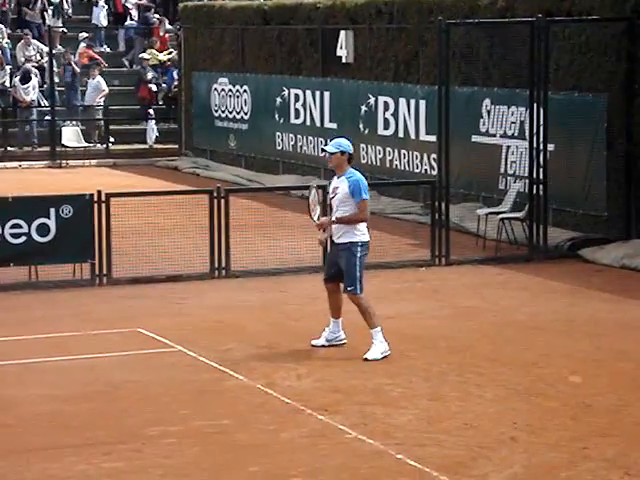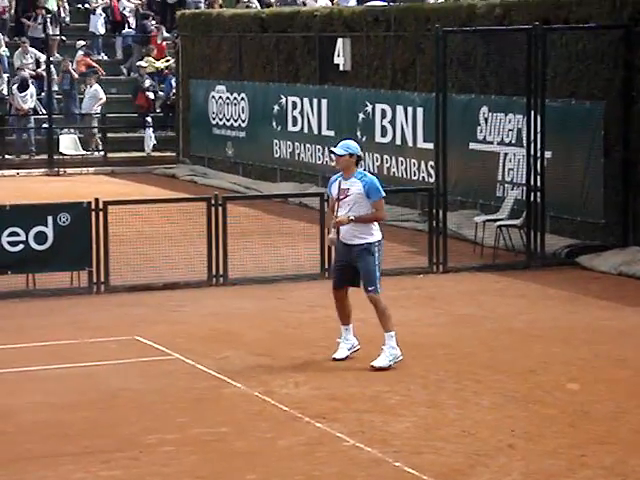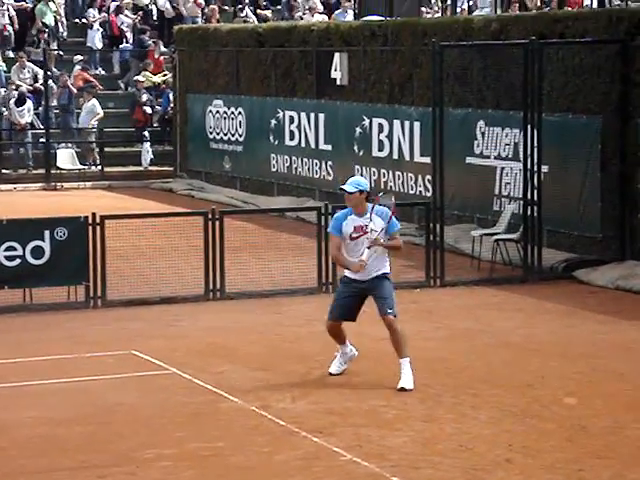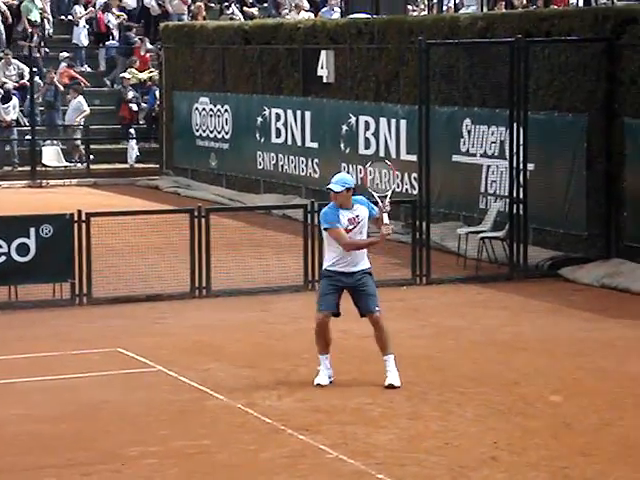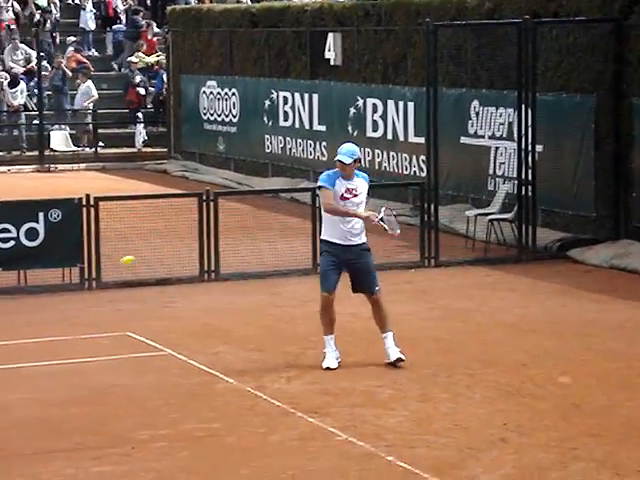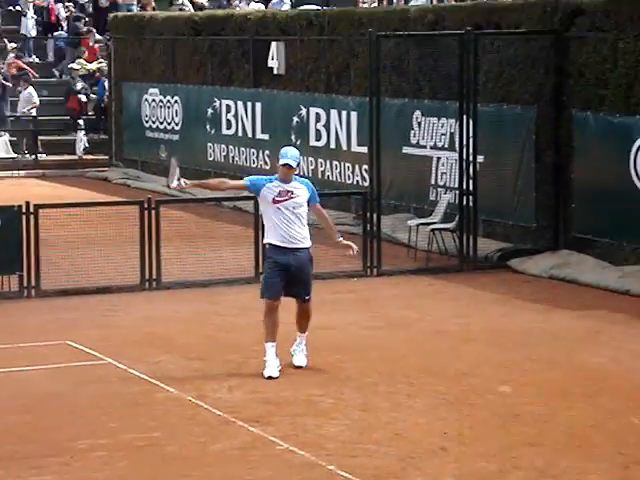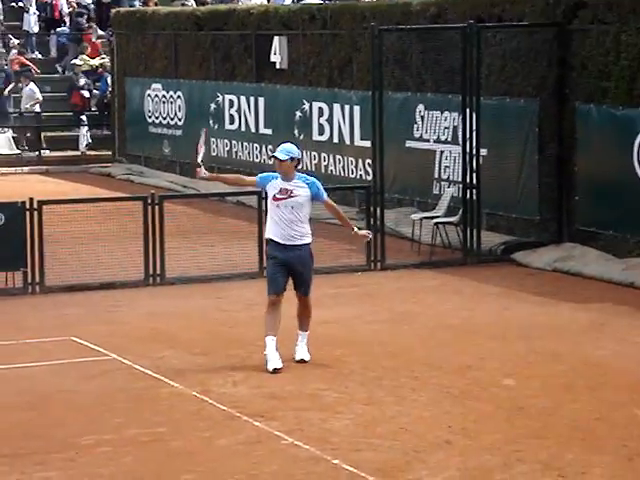
dt=0.2s
person 1, frame 1
left shoulder: (355, 180)
right shoulder: (334, 180)
left elbow: (364, 215)
left wrist: (332, 221)
right wrist: (327, 231)
left hip: (354, 244)
right hip: (338, 242)
left knee: (354, 294)
right knee: (330, 285)
left ankle: (379, 342)
right ankle: (335, 332)
person 1, frame 2
left shoulder: (368, 182)
right shoulder: (334, 181)
left elbow: (381, 215)
left wrist: (350, 219)
right wrist: (334, 230)
left hip: (367, 245)
right hip: (344, 244)
left knee: (373, 296)
right knee: (339, 293)
left ankle: (392, 349)
right ankle: (348, 340)
person 1, frame 3
left shoulder: (382, 214)
right shoulder: (340, 219)
left elbow: (398, 243)
right elbow: (335, 253)
left wrist: (382, 243)
right wrist: (352, 266)
left hip: (379, 277)
right hip: (351, 279)
left knee: (390, 320)
right knee: (332, 324)
left ankle: (406, 371)
right ankle: (346, 351)
person 1, frame 4
left shoulder: (363, 203)
right shoulder: (328, 213)
left elbow: (380, 221)
right elbow: (347, 244)
left wrist: (383, 222)
right wrist: (378, 239)
left hip: (360, 272)
right hip: (333, 274)
left knee: (376, 318)
right knee: (321, 319)
left ankle: (391, 369)
right ankle: (325, 368)
person 1, frame 5
left shoulder: (363, 179)
right shoulder: (328, 178)
right elbow: (328, 206)
left wrist: (368, 216)
right wrist: (357, 214)
left hip: (358, 247)
right hip: (332, 247)
left knee: (375, 297)
right knee: (326, 298)
left ankle: (390, 346)
right ankle: (330, 351)
person 1, frame 6
left shoulder: (306, 186)
right shoulder: (262, 183)
left elbow: (320, 214)
right elbow: (227, 184)
left wrist: (339, 239)
right wrist: (193, 183)
left hip: (301, 252)
right hip: (276, 252)
left knee: (304, 304)
right knee: (271, 304)
left ankle: (299, 346)
right ankle: (271, 359)
person 1, frame 7
left shoulder: (310, 184)
right shoulder: (269, 180)
left elbow: (331, 207)
right elbow: (241, 180)
left wrist: (354, 229)
right wrist: (210, 176)
left hip: (301, 248)
right hip: (276, 247)
left knee: (304, 298)
right knee: (274, 299)
left ankle: (302, 344)
right ankle: (272, 353)
